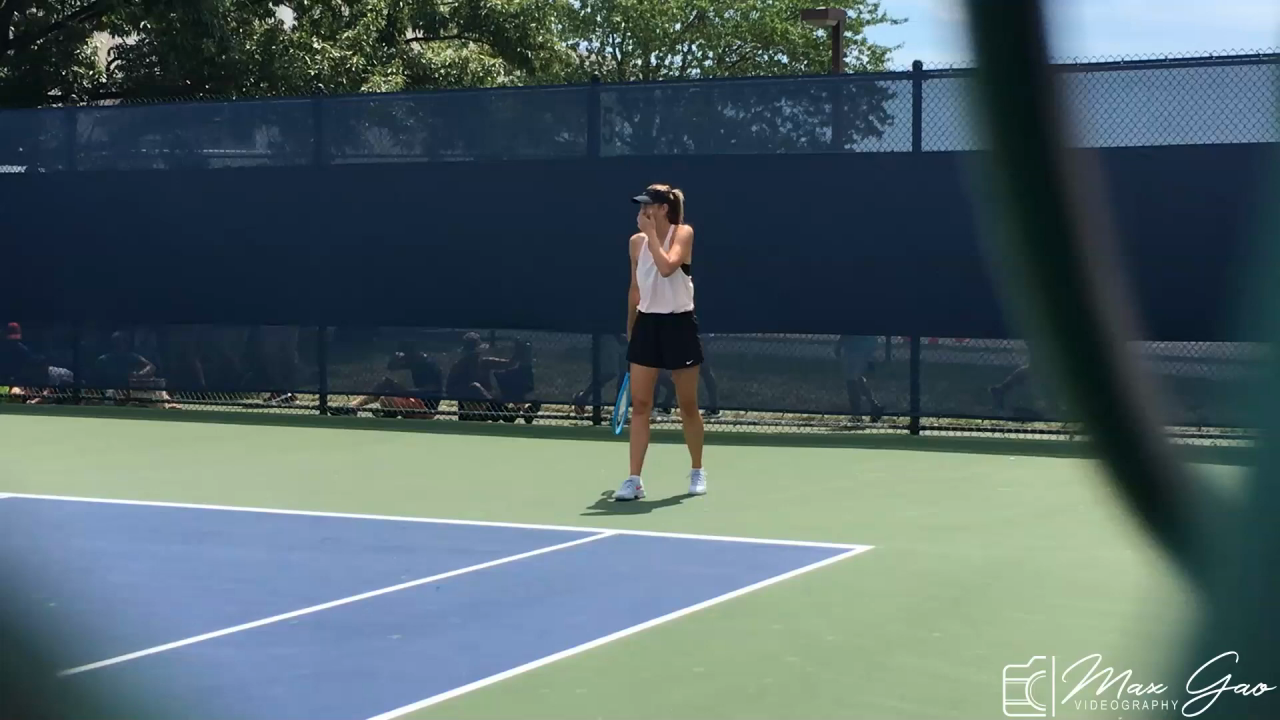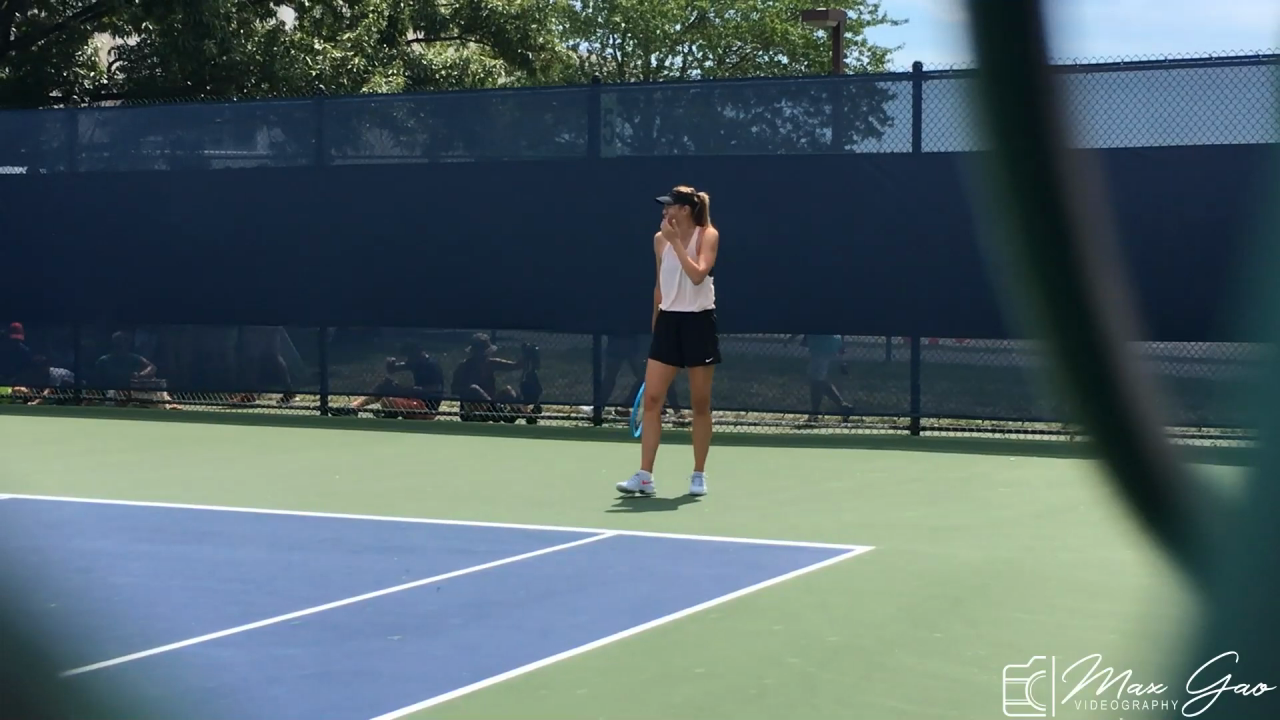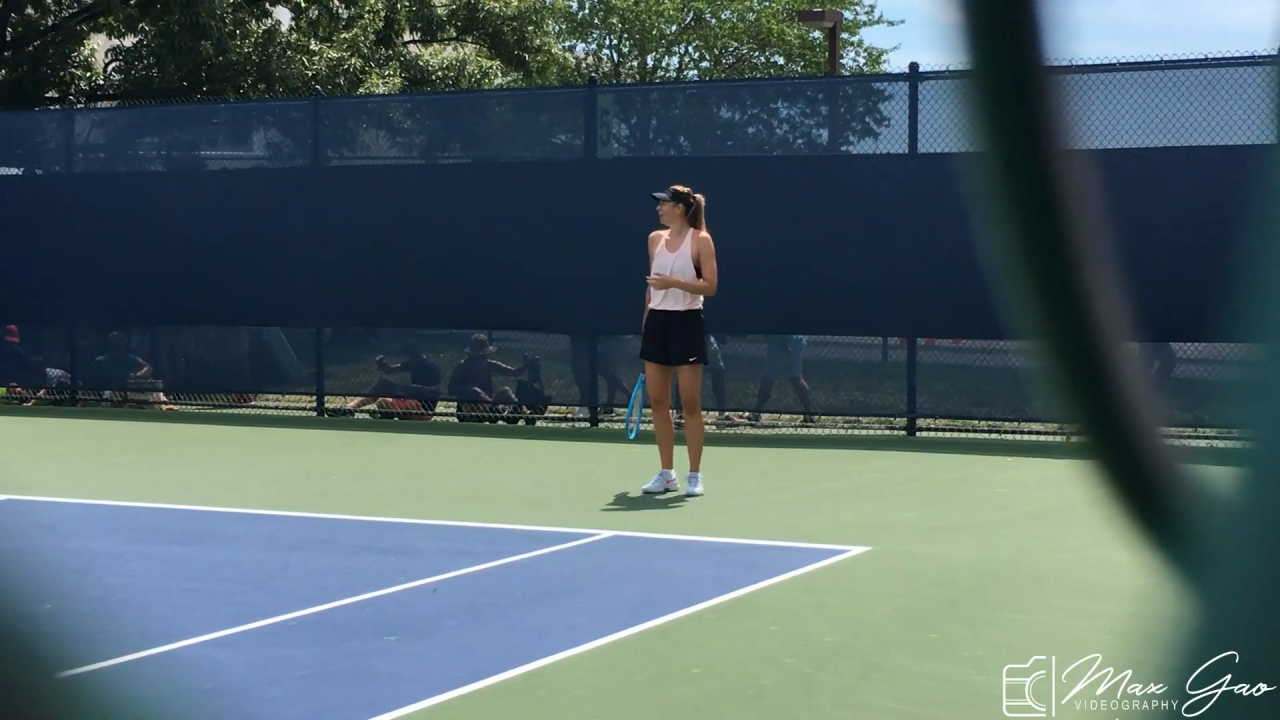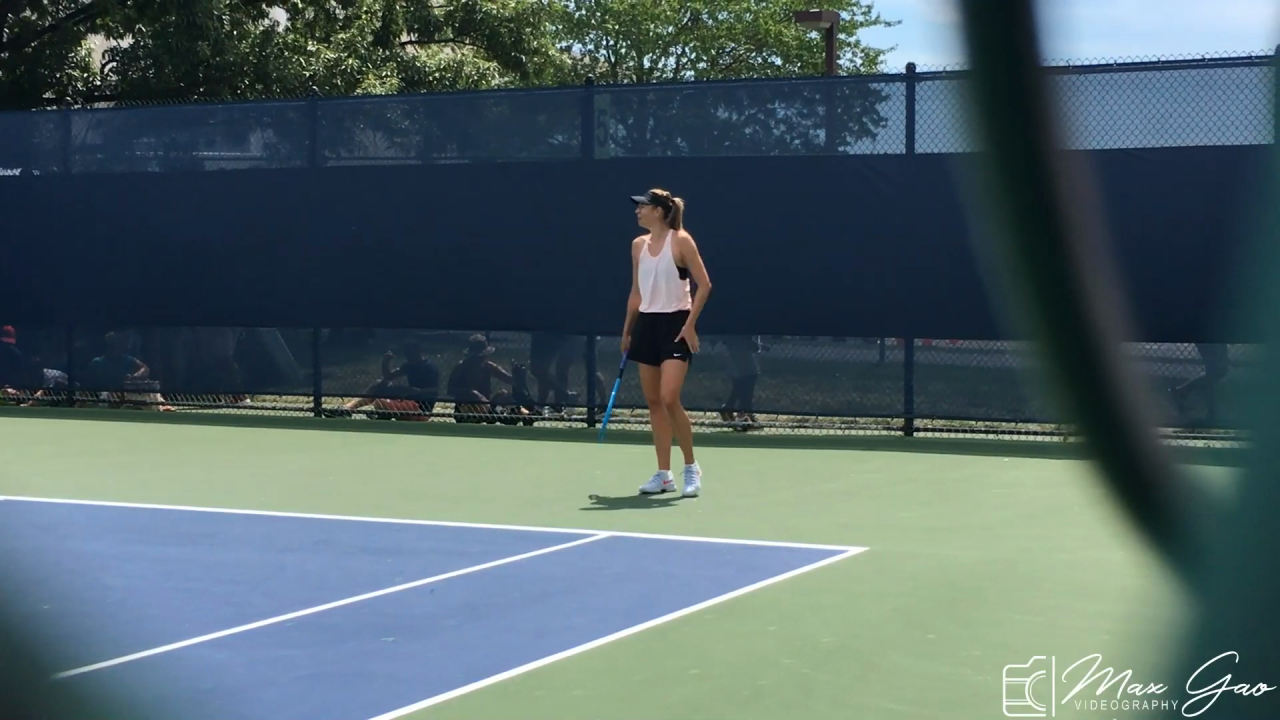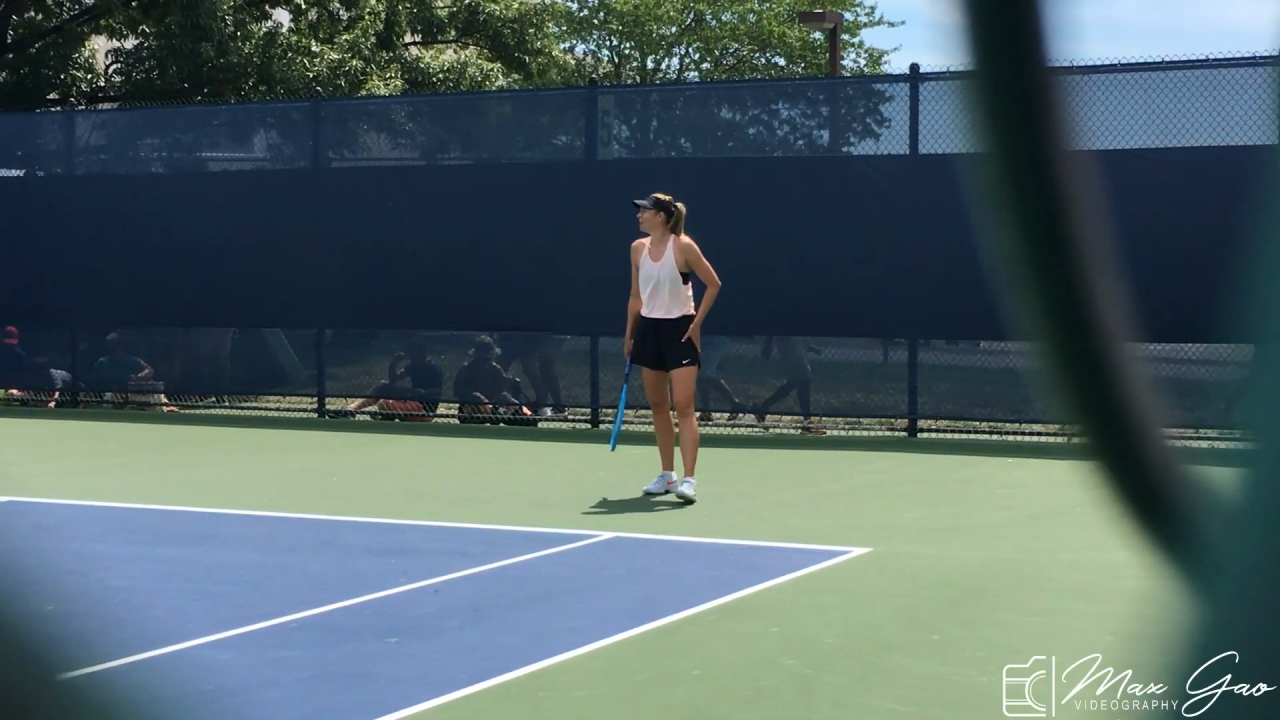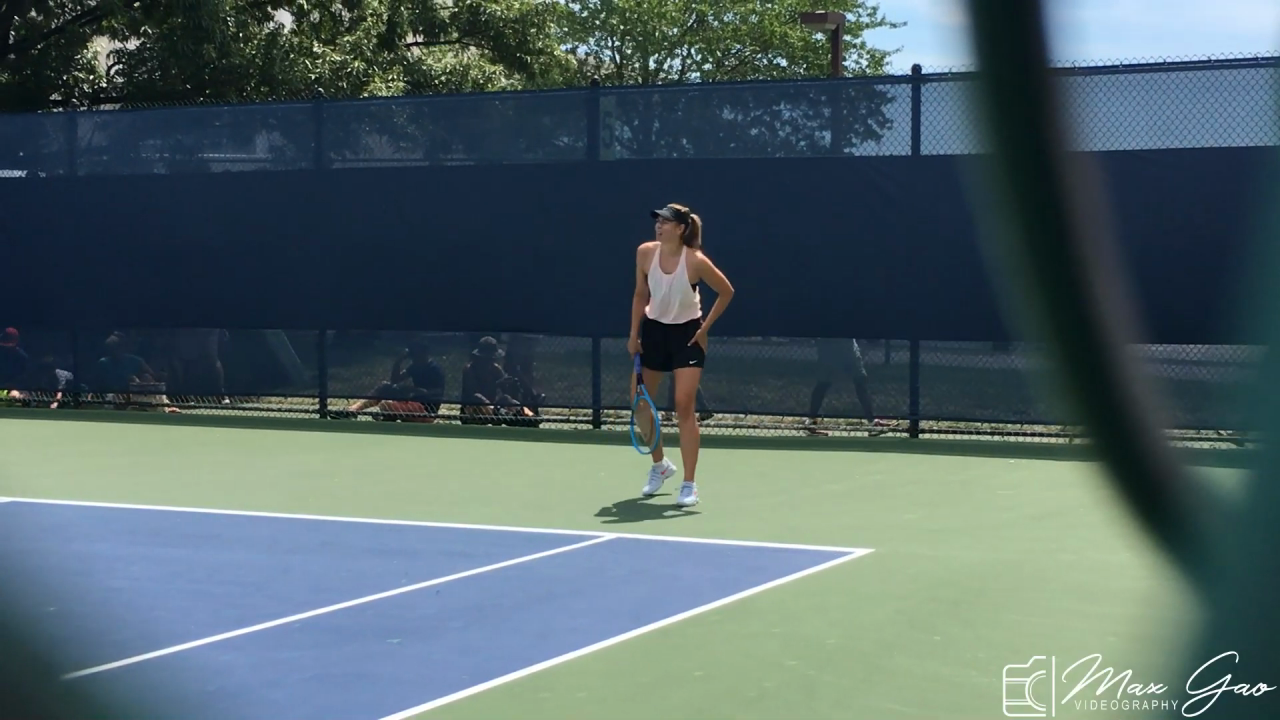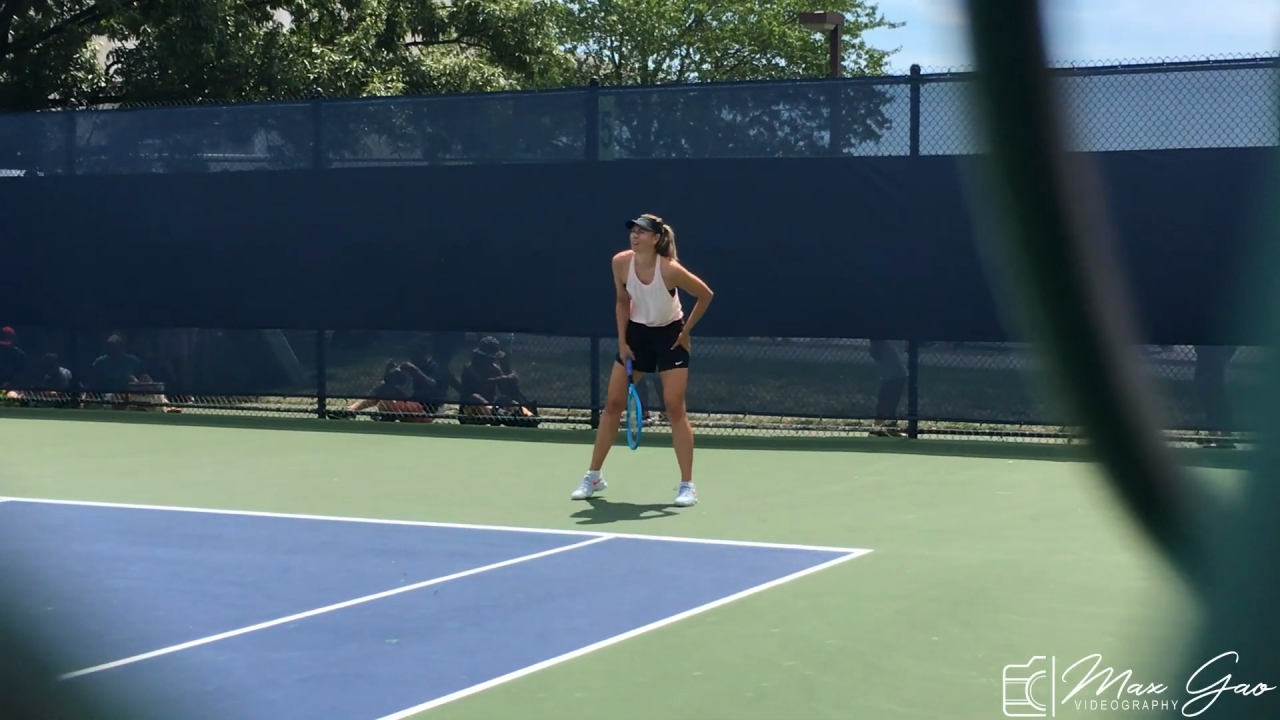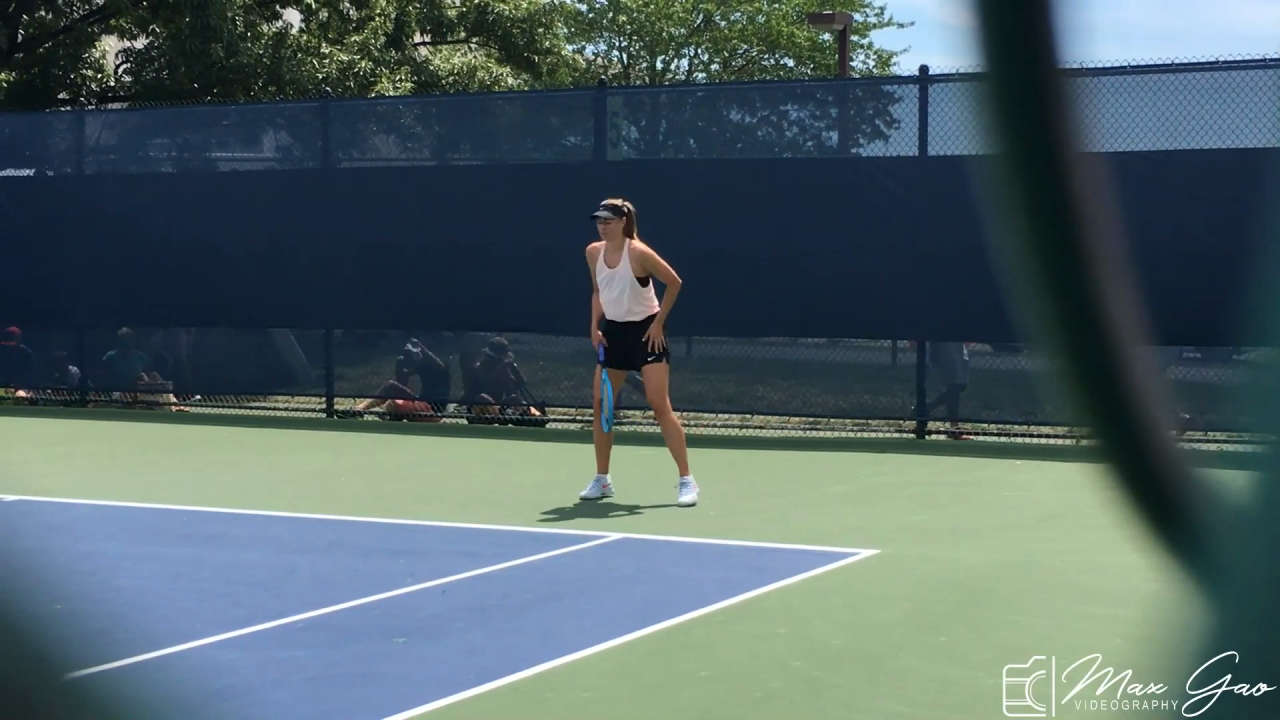
dt=0.4s
person 1, frame 1
left shoulder: (682, 233)
right shoulder: (636, 241)
left elbow: (666, 267)
left wrist: (651, 234)
right wrist: (630, 328)
left hip: (678, 324)
right hip: (647, 325)
left knee: (688, 406)
right knee: (640, 405)
left ankle: (697, 472)
right ankle: (634, 480)
person 1, frame 2
left shoulder: (708, 235)
right shoulder: (660, 238)
left elbow: (699, 275)
left wrist: (676, 242)
right wrist: (656, 320)
left hip: (698, 323)
right hip: (668, 323)
left knee: (700, 404)
right knee: (651, 399)
left ankle: (698, 475)
right ankle: (644, 476)
person 1, frame 3
left shoulder: (700, 240)
right shoulder: (655, 239)
left elbow: (710, 285)
left wrist: (674, 282)
right wrist: (645, 319)
left hip: (686, 323)
right hip: (657, 324)
left knee: (690, 404)
right knee: (658, 403)
left ankle: (695, 475)
right ankle: (666, 474)
person 1, frame 4
left shoulder: (681, 240)
right shoulder: (638, 244)
left elbow: (704, 284)
left wrist: (691, 323)
right wrist: (627, 329)
left hip: (675, 324)
right hip: (646, 325)
left knee: (670, 400)
right knee: (654, 403)
left ankle: (691, 467)
right ankle: (664, 474)
person 1, frame 5
left shoulder: (683, 246)
right shoulder: (638, 248)
left elbow: (714, 284)
left wrist: (697, 322)
right wrist: (629, 333)
left hip: (679, 329)
right hip: (649, 329)
left knee: (683, 406)
right knee: (657, 406)
left ankle: (689, 480)
right ankle: (667, 475)
person 1, frame 6
left shoulder: (696, 261)
right shoulder: (645, 252)
left elbow: (727, 292)
right elbow: (640, 295)
left wrist: (705, 327)
right wrist: (634, 333)
left hip: (687, 333)
right hip: (653, 330)
left knee: (683, 406)
left ankle: (689, 485)
right ankle: (661, 464)
person 1, frame 7
left shoulder: (669, 268)
right shoulder: (620, 262)
left elbow: (706, 295)
right elbow: (622, 302)
left wrist: (686, 330)
right wrist: (622, 340)
left hip: (670, 335)
right hip: (636, 333)
left knee: (675, 408)
right knee: (613, 402)
left ankle: (687, 485)
right ankle: (593, 476)
person 1, frame 8
left shoulder: (639, 252)
right shoulder: (592, 252)
left elbow: (674, 283)
left wrist: (658, 324)
right wrist: (594, 326)
left hip: (645, 331)
right hip: (613, 331)
left knee: (659, 405)
right knee: (600, 404)
left ankle: (686, 481)
right ankle: (602, 479)
